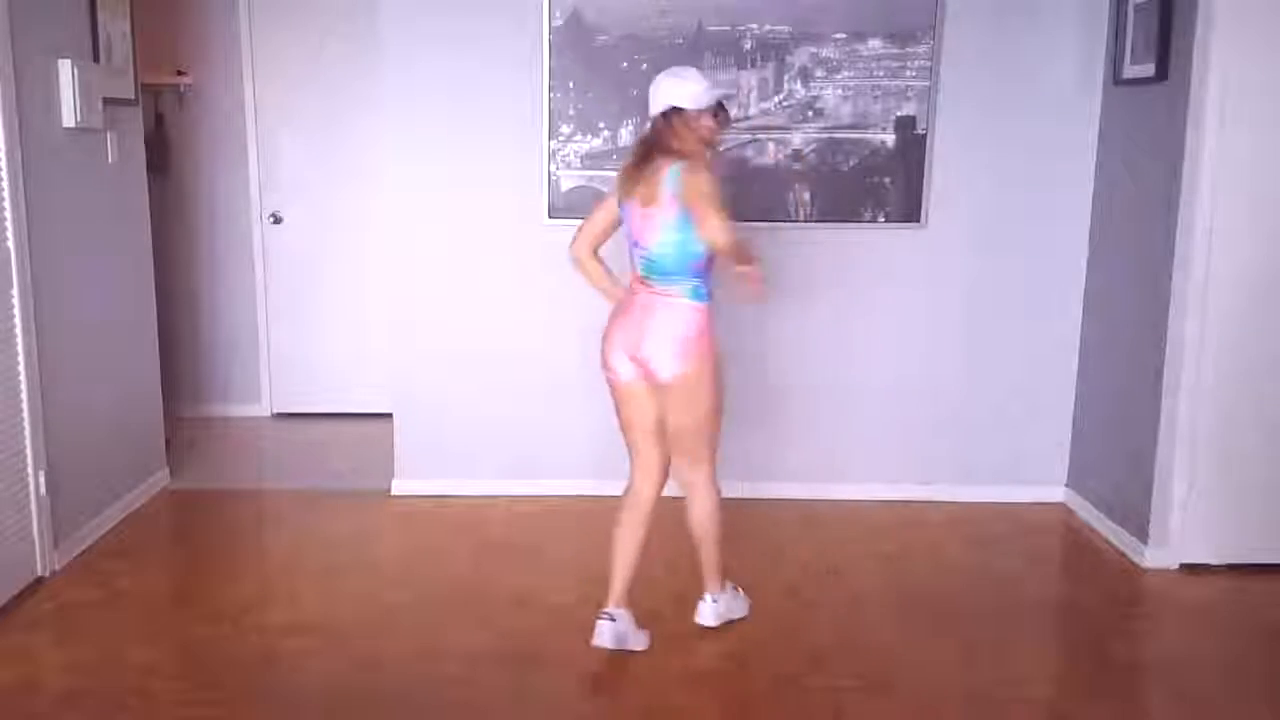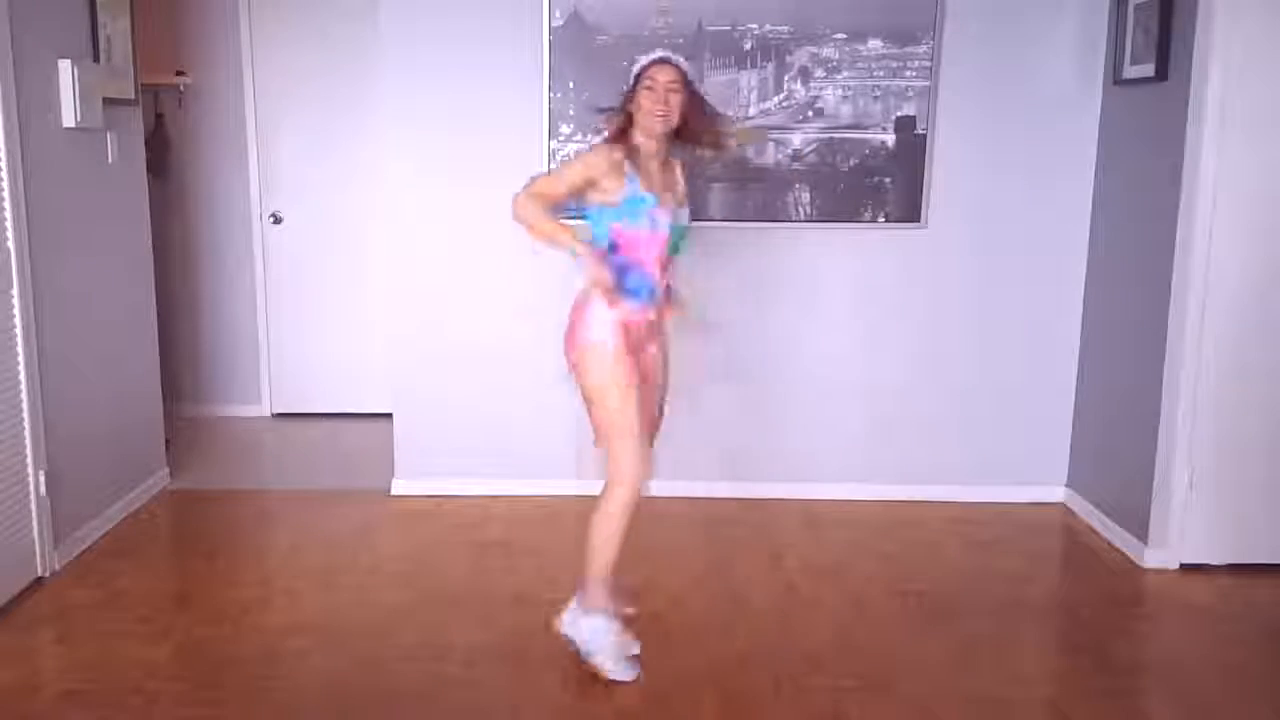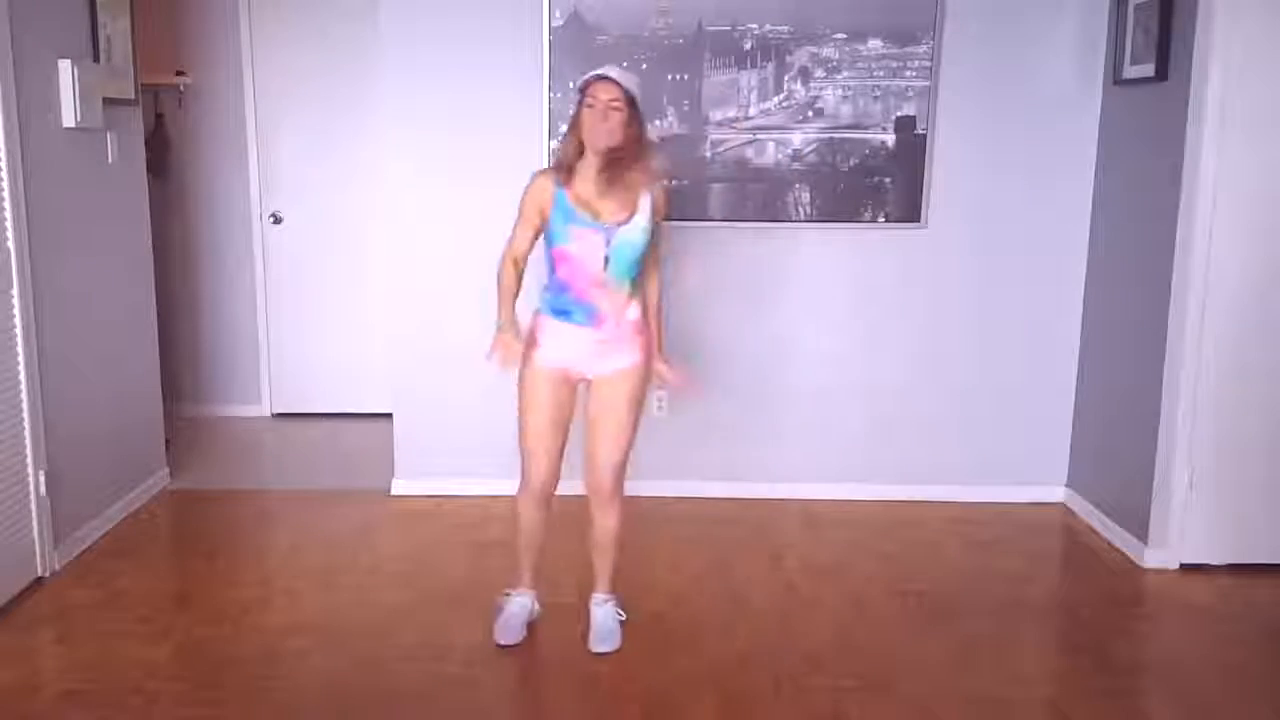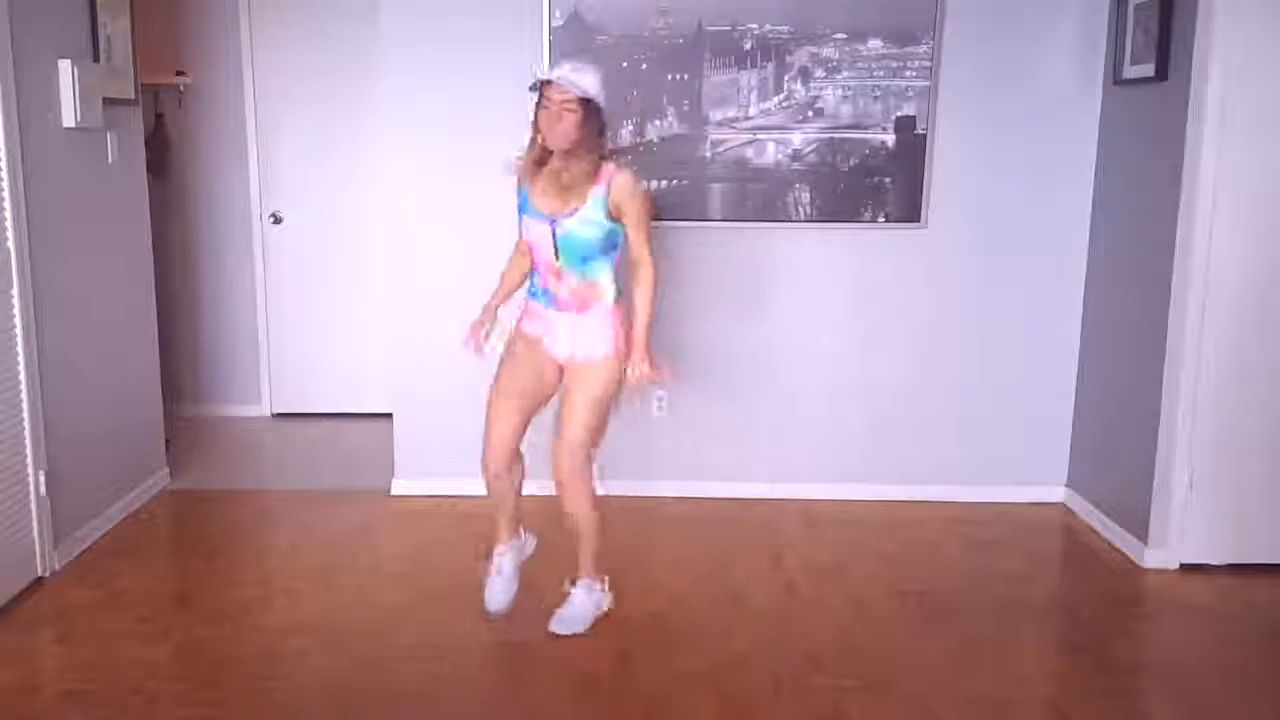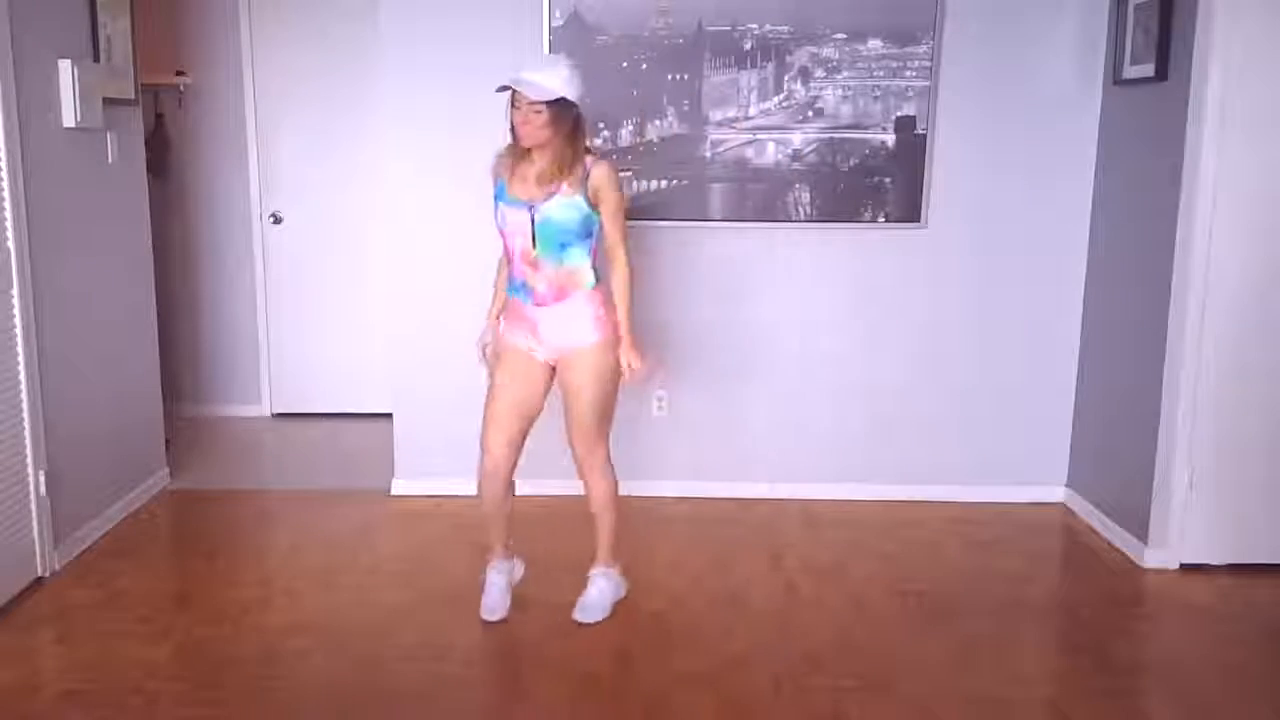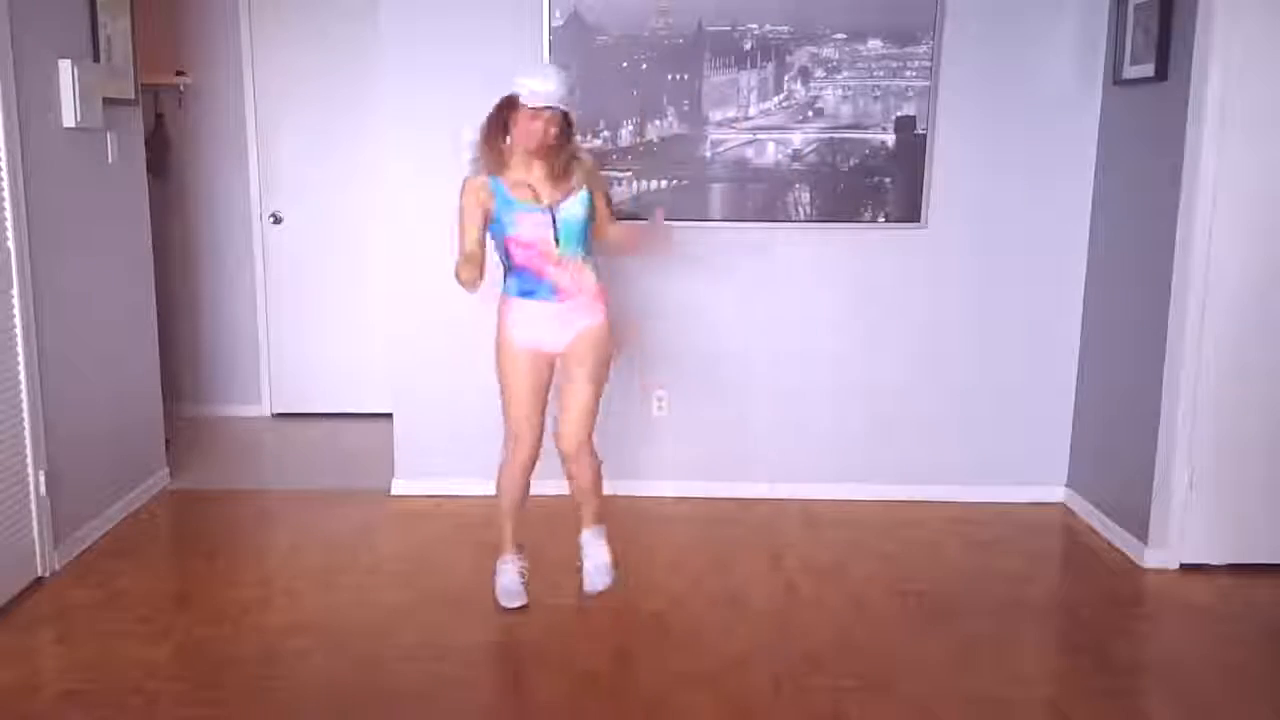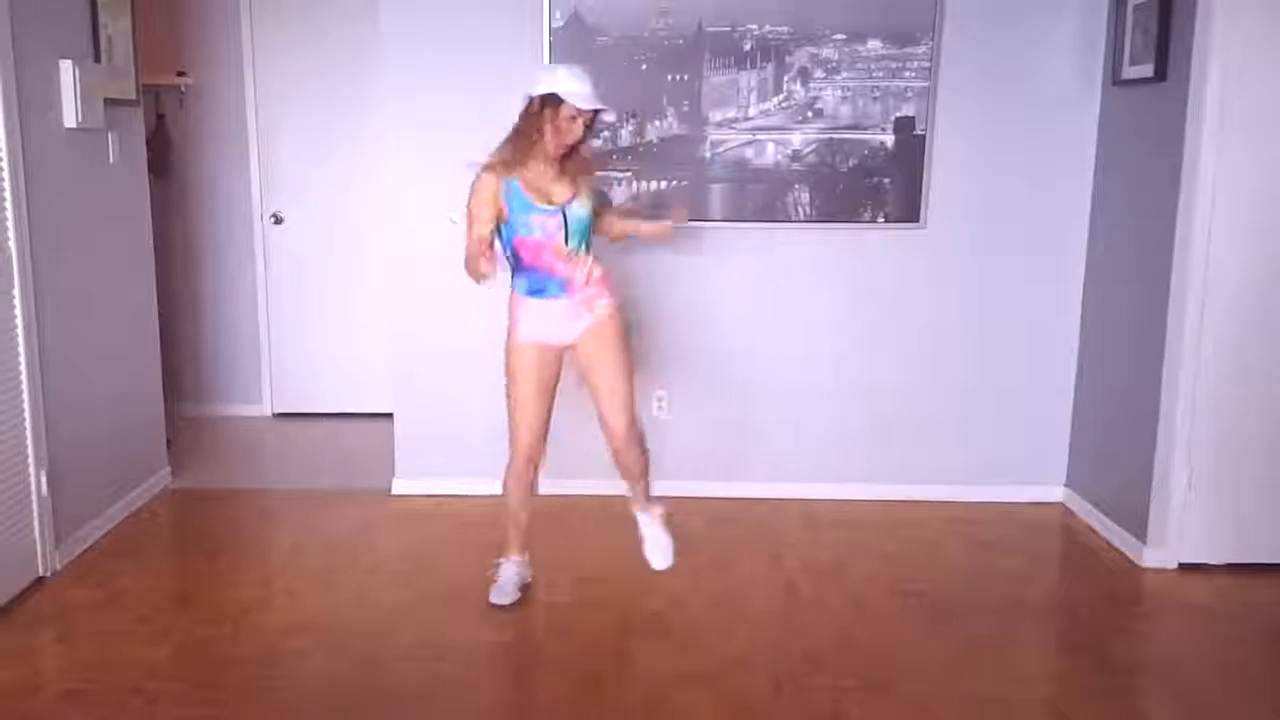
dt=0.2s
person 1, frame 1
left shoulder: (635, 180)
right shoulder: (696, 177)
left elbow: (581, 249)
right elbow: (717, 238)
right wrist: (744, 262)
left hip: (628, 330)
right hip: (680, 333)
left knee: (647, 478)
right knee: (696, 474)
left ankle: (613, 614)
right ankle: (715, 593)
person 1, frame 2
left shoulder: (675, 172)
right shoulder: (604, 159)
right elbow: (526, 204)
left wrist: (663, 291)
right wrist: (588, 256)
left hip: (646, 331)
right hip: (604, 327)
left knee: (626, 474)
right knee: (629, 473)
left ankle: (594, 604)
right ankle: (591, 608)
person 1, frame 3
left shoulder: (648, 194)
right shoulder: (548, 187)
left elbow: (647, 271)
right elbow: (514, 257)
left wrist: (653, 349)
right wrist: (506, 324)
left hip: (619, 354)
right hip: (552, 347)
left knee: (605, 485)
right knee: (537, 482)
left ankle: (604, 599)
right ankle: (522, 592)
person 1, frame 4
left shoulder: (618, 184)
right shoulder: (527, 174)
left elbow: (642, 263)
left wrist: (639, 344)
right wrist: (490, 307)
left hip: (598, 335)
right hip: (538, 327)
left knee: (569, 467)
right knee: (497, 445)
left ankle: (590, 585)
right ankle: (509, 542)
person 1, frame 5
left shoulder: (594, 174)
right shoulder: (504, 168)
left elbow: (616, 254)
left wrist: (625, 336)
right wrist: (494, 314)
left hip: (583, 326)
right hip: (522, 329)
left knee: (589, 453)
right knee: (494, 457)
left ankle: (606, 572)
right ankle: (500, 562)
person 1, frame 6
left shoulder: (580, 168)
right shoulder: (483, 185)
left elbow: (604, 230)
right elbow: (469, 272)
left wrist: (642, 235)
right wrist: (468, 268)
left hip: (584, 316)
right hip: (523, 322)
left knee: (574, 442)
right knee: (521, 449)
left ankle: (592, 534)
right ankle: (510, 558)
person 1, frame 7
left shoulder: (579, 169)
right shoulder: (494, 181)
right elbow: (474, 260)
left wrist: (652, 228)
right wrist: (480, 261)
left hip: (593, 309)
right hip: (534, 319)
left knee: (621, 426)
right knee: (526, 448)
left ankle: (645, 508)
right ankle: (513, 560)
